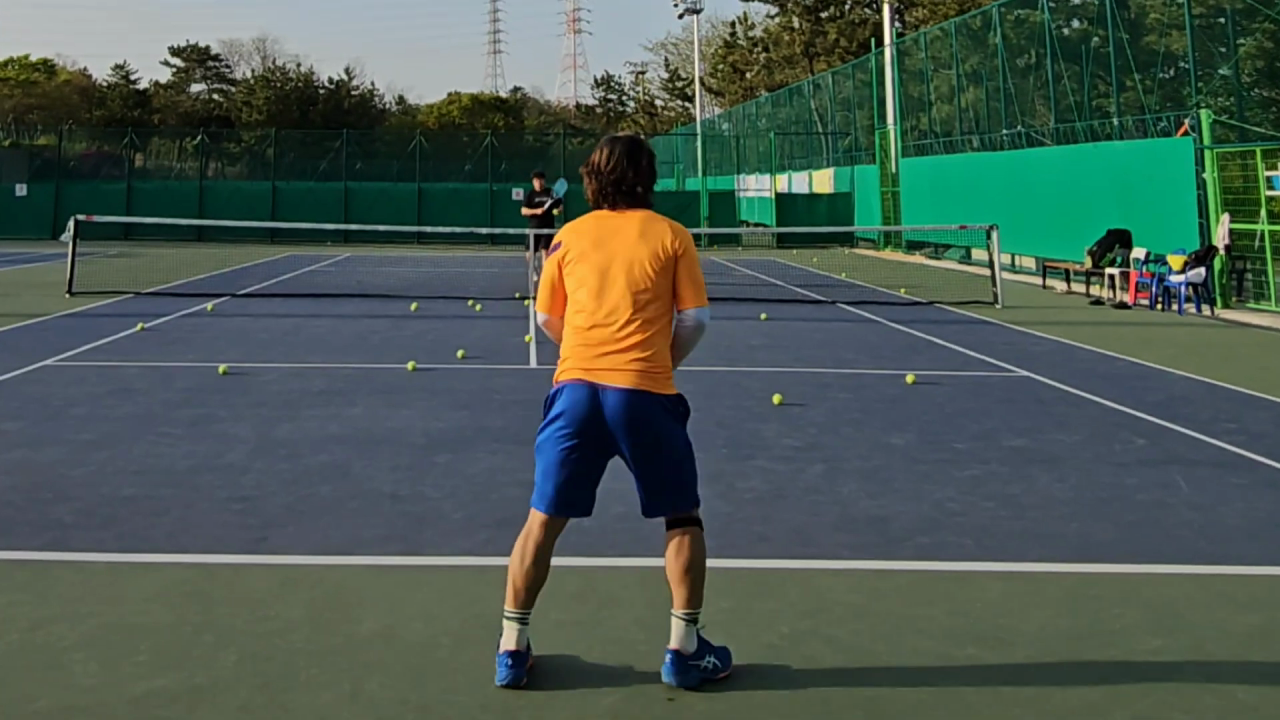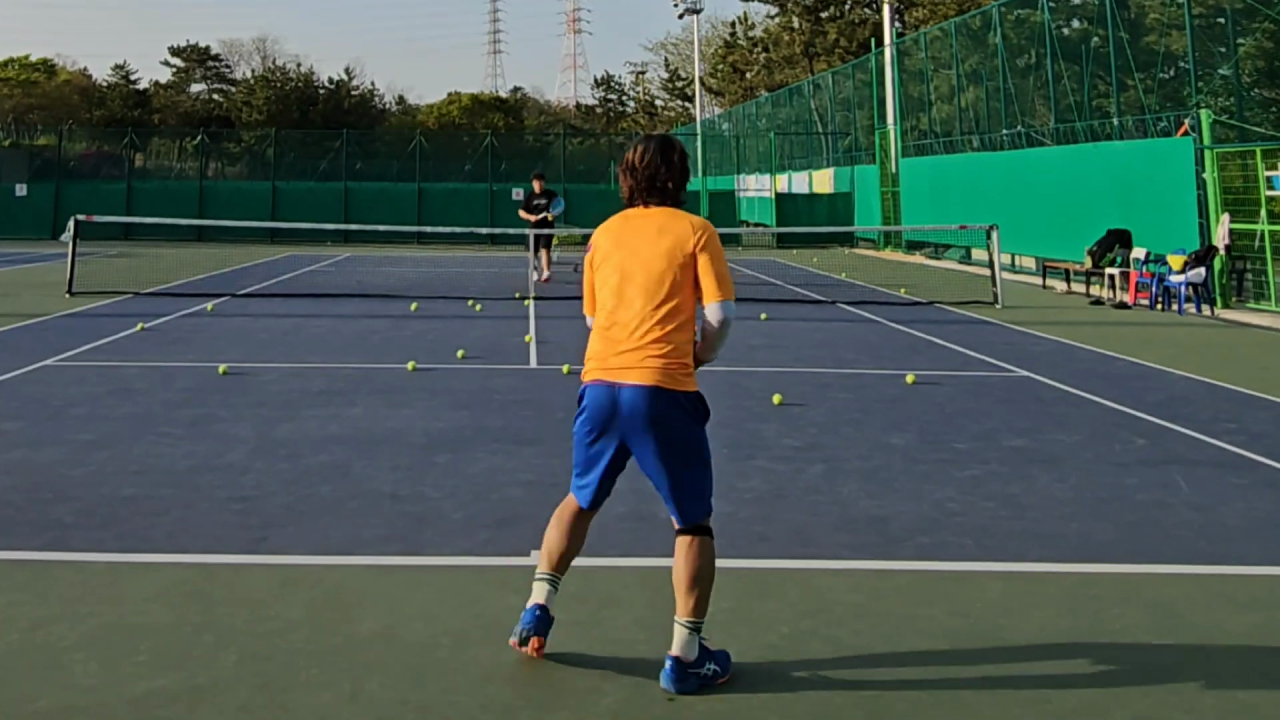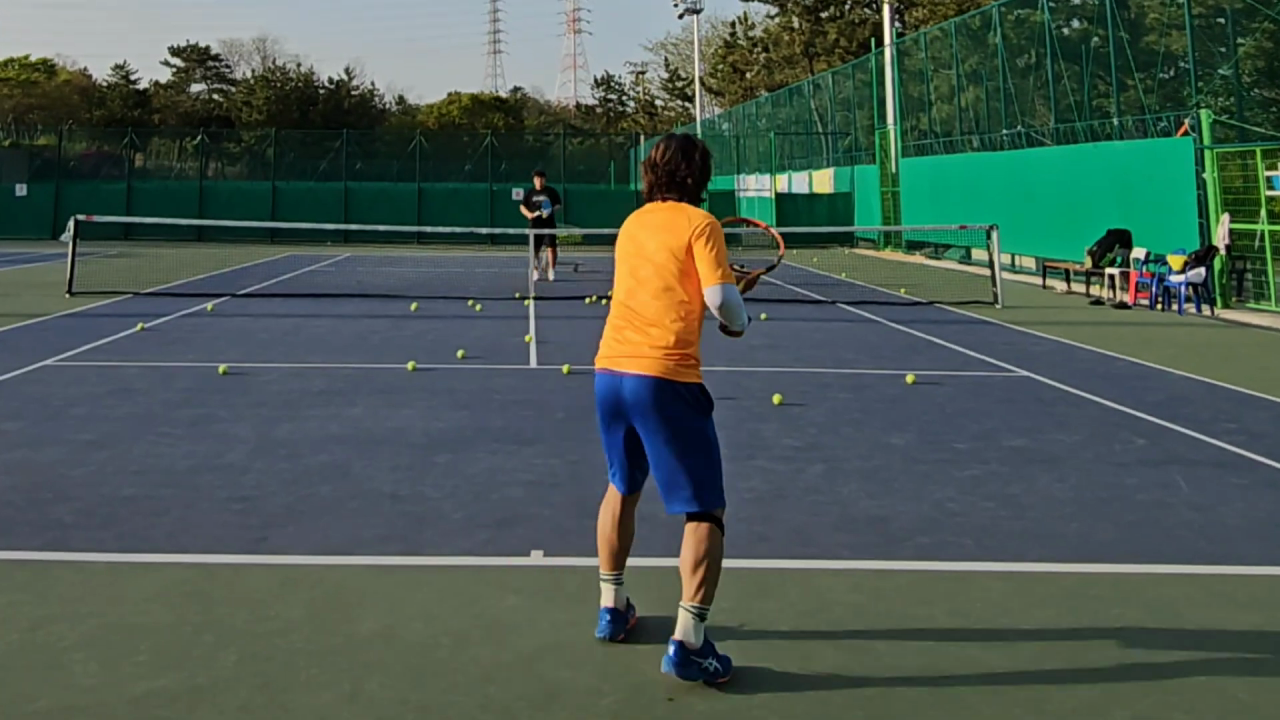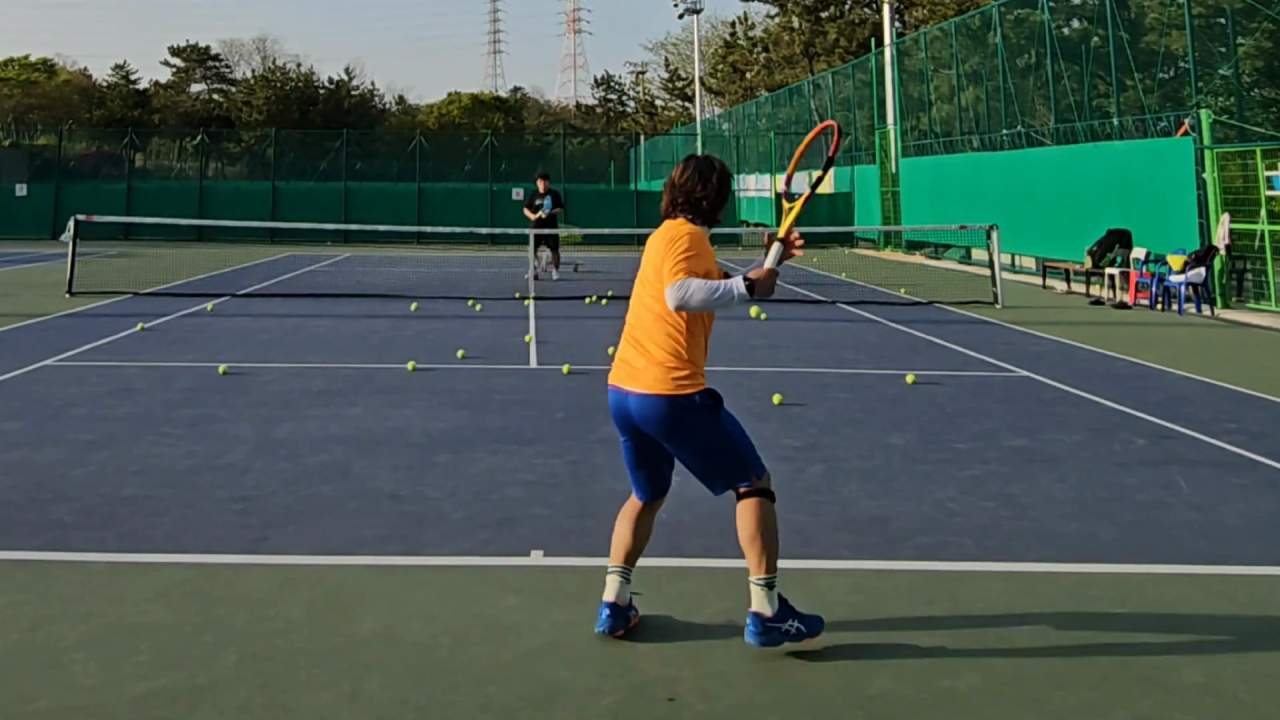
dt=0.2s
person 1, frame 1
left shoulder: (569, 235)
right shoulder: (672, 235)
left elbow: (547, 319)
right elbow: (694, 318)
left hip: (576, 388)
right hip: (644, 394)
left knee: (543, 519)
right knee: (683, 518)
left ankle: (511, 651)
right ankle: (684, 649)
person 1, frame 2
left shoulder: (605, 234)
right shoulder: (696, 231)
right elbow: (720, 315)
right wrist: (702, 352)
left hip: (601, 383)
right hip: (661, 390)
left knee: (579, 501)
right knee: (693, 525)
left ankle: (538, 608)
right ankle: (686, 654)
person 1, frame 3
left shoulder: (633, 224)
right shoulder: (698, 223)
right elbow: (719, 301)
left wrist: (727, 288)
right wrist: (739, 320)
left hip: (611, 374)
right hip: (662, 381)
left knee: (623, 487)
right knee: (704, 513)
left ankle: (612, 607)
right ankle: (687, 643)
person 1, frame 4
left shoulder: (672, 237)
right shoulder: (686, 236)
left elbow: (716, 289)
right elbow: (679, 298)
right wrist: (744, 286)
left hip: (624, 391)
right hip: (671, 395)
left knee: (645, 498)
right knee: (754, 487)
left ankle: (614, 603)
right ankle: (766, 613)
